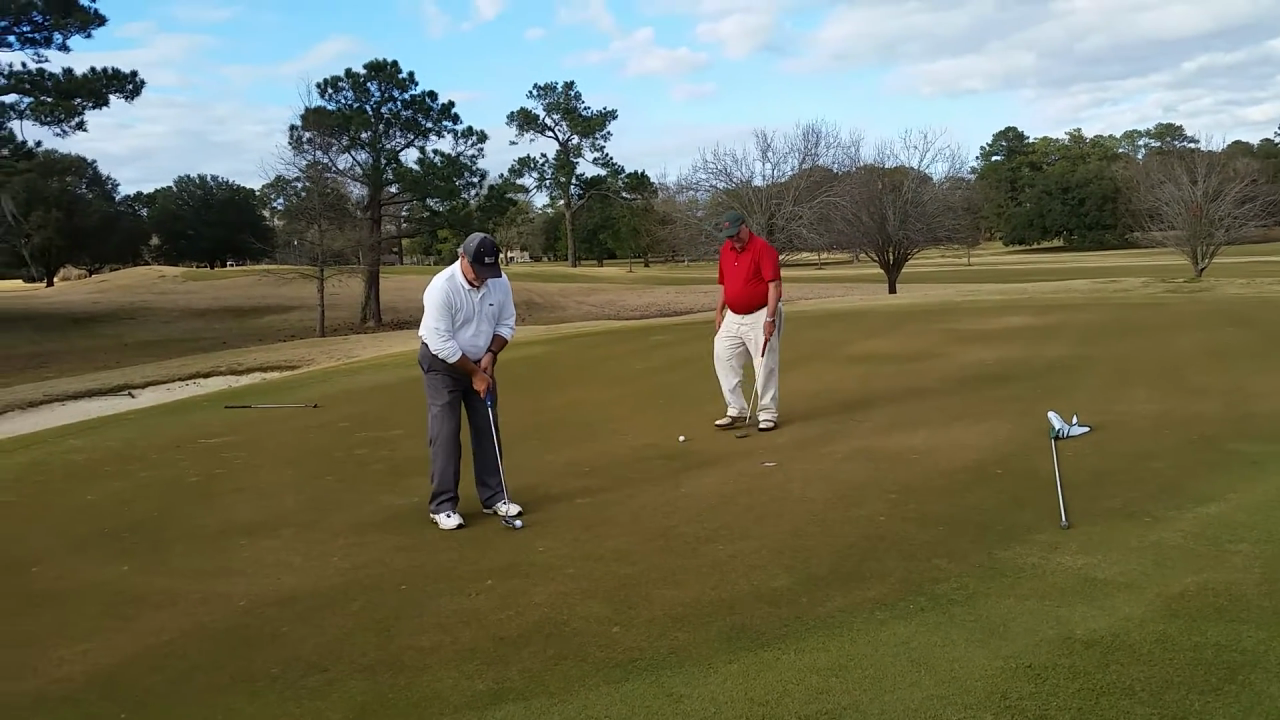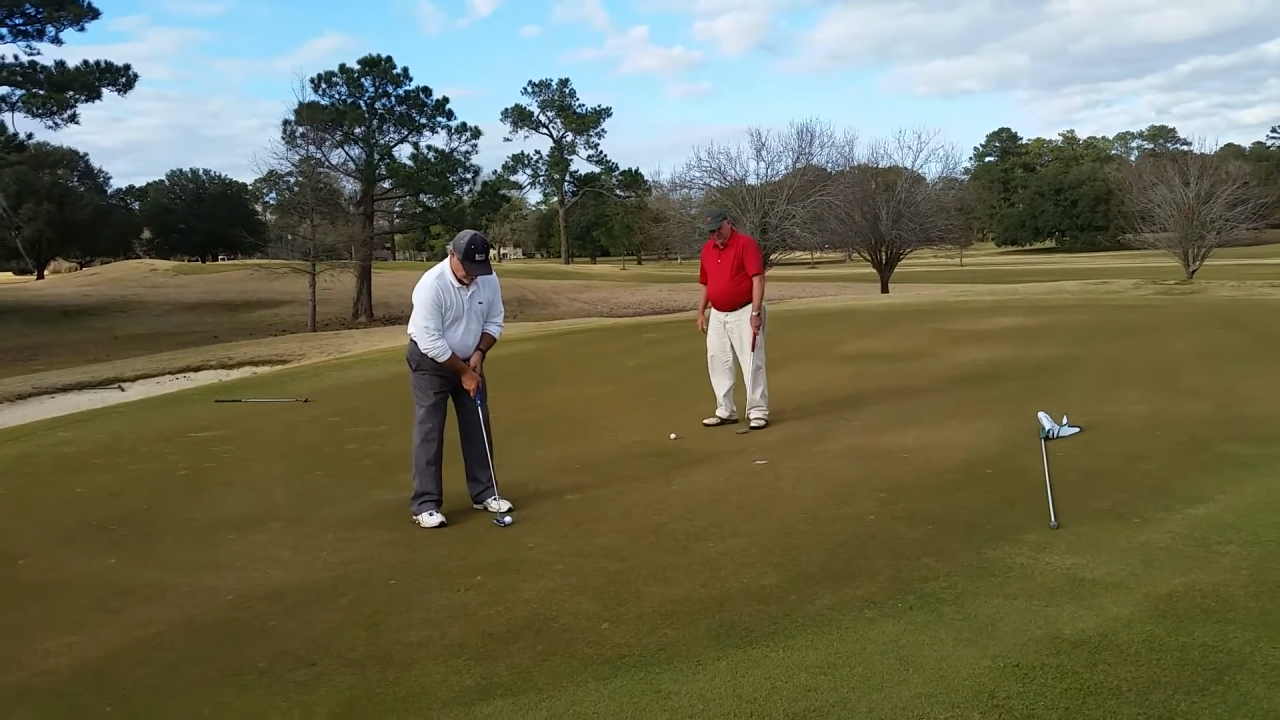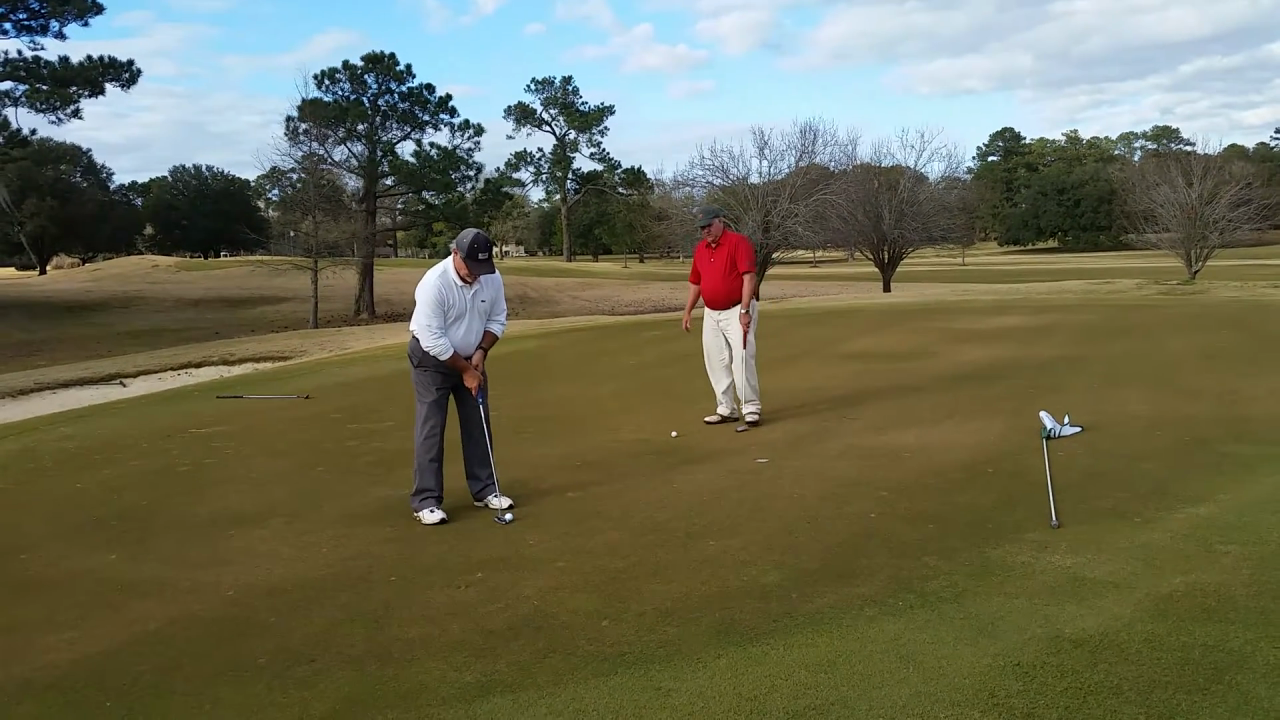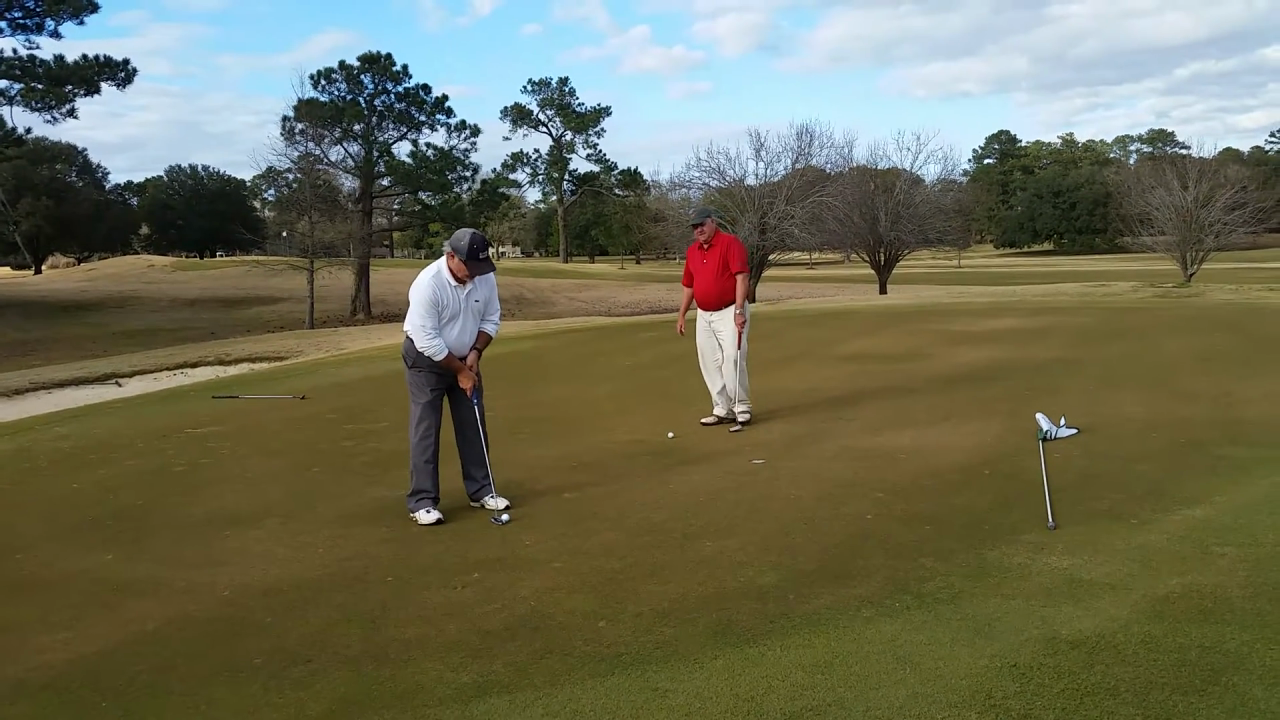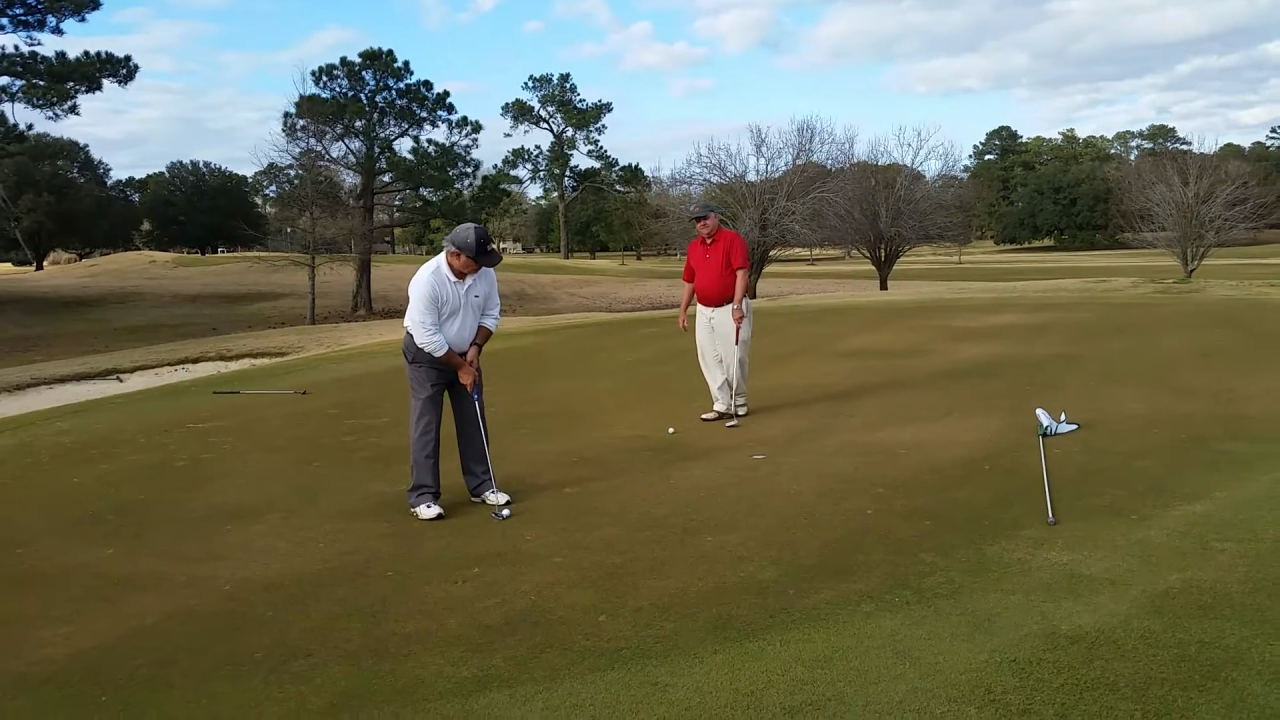
dt=0.3s
person 1, frame 1
left shoulder: (500, 282)
right shoulder: (442, 287)
left elbow: (506, 323)
right elbow: (441, 344)
left wrist: (490, 355)
right wrist: (474, 373)
left hip: (480, 363)
right hip: (443, 364)
left knee: (487, 431)
right knee: (445, 432)
left ankle: (493, 497)
right ankle: (443, 505)
person 1, frame 2
left shoulder: (489, 279)
right shoulder: (431, 285)
left elbow: (494, 321)
right elbow: (431, 342)
left wrist: (479, 353)
right wrist: (463, 372)
left hip: (469, 361)
right hip: (431, 361)
left knee: (477, 427)
right knee: (429, 431)
left ankle: (483, 492)
right ankle: (425, 503)
person 1, frame 3
left shoulder: (492, 278)
right shoulder: (434, 283)
left elbow: (497, 319)
right elbow: (434, 341)
left wrist: (481, 352)
right wrist: (465, 371)
left hip: (471, 357)
right hip: (432, 358)
left knee: (478, 424)
right knee: (431, 427)
left ankle: (484, 489)
right ankle: (426, 500)
person 1, frame 4
left shoulder: (485, 278)
right shoulder: (427, 284)
left elbow: (490, 319)
right elbow: (427, 341)
left wrist: (475, 352)
right wrist: (460, 371)
left hip: (465, 358)
right hip: (426, 358)
left knee: (473, 424)
right knee: (426, 427)
left ankle: (480, 490)
right ankle: (422, 501)
person 1, frame 5
left shoulder: (485, 273)
right shoulder: (427, 280)
left elbow: (491, 314)
right elbow: (427, 337)
left wrist: (475, 348)
right wrist: (460, 367)
left hip: (465, 353)
right hip: (427, 354)
left knee: (473, 420)
right knee: (426, 423)
left ankle: (481, 485)
right ankle: (423, 496)
person 2, frame 1
left shoulder: (763, 248)
right shoulder: (725, 250)
left elbow: (774, 285)
left wrist: (770, 319)
right wrist: (719, 311)
left hip: (760, 316)
right hip: (734, 317)
left knee: (765, 365)
right knee: (723, 358)
left ankle: (767, 414)
right ankle: (736, 410)
person 2, frame 2
left shoulder: (746, 244)
right shoulder: (707, 249)
left elbow: (758, 278)
left wrist: (755, 312)
right wrist: (701, 312)
left hip: (744, 313)
right hip: (718, 315)
left knee: (752, 363)
right knee: (718, 364)
left ankle: (758, 412)
right ankle: (726, 411)
person 2, frame 3
left shoulder: (738, 242)
right shoulder: (700, 249)
left elbow: (749, 277)
right elbow: (696, 283)
left wrist: (745, 310)
right wrist: (688, 311)
left hip: (737, 311)
right hip: (711, 314)
left knee: (742, 357)
right knee: (716, 362)
left ankle: (751, 407)
right ankle: (726, 409)
person 2, frame 4
left shoulder: (731, 243)
right shoulder: (692, 251)
left elbow: (742, 277)
right elbow: (689, 285)
left wrist: (739, 310)
right wrist: (681, 315)
left hip: (729, 312)
right hip: (704, 315)
left knee: (732, 358)
right knee: (710, 364)
left ankle: (742, 407)
right ankle: (722, 409)
person 2, frame 5
left shoulder: (733, 239)
right shoulder: (693, 247)
left elbow: (742, 273)
right elbow: (689, 281)
left wrist: (736, 306)
right wrist: (683, 310)
left hip: (730, 309)
right hip: (705, 311)
left knee: (735, 357)
right knee: (710, 359)
left ankle: (739, 400)
right ankle: (722, 405)
